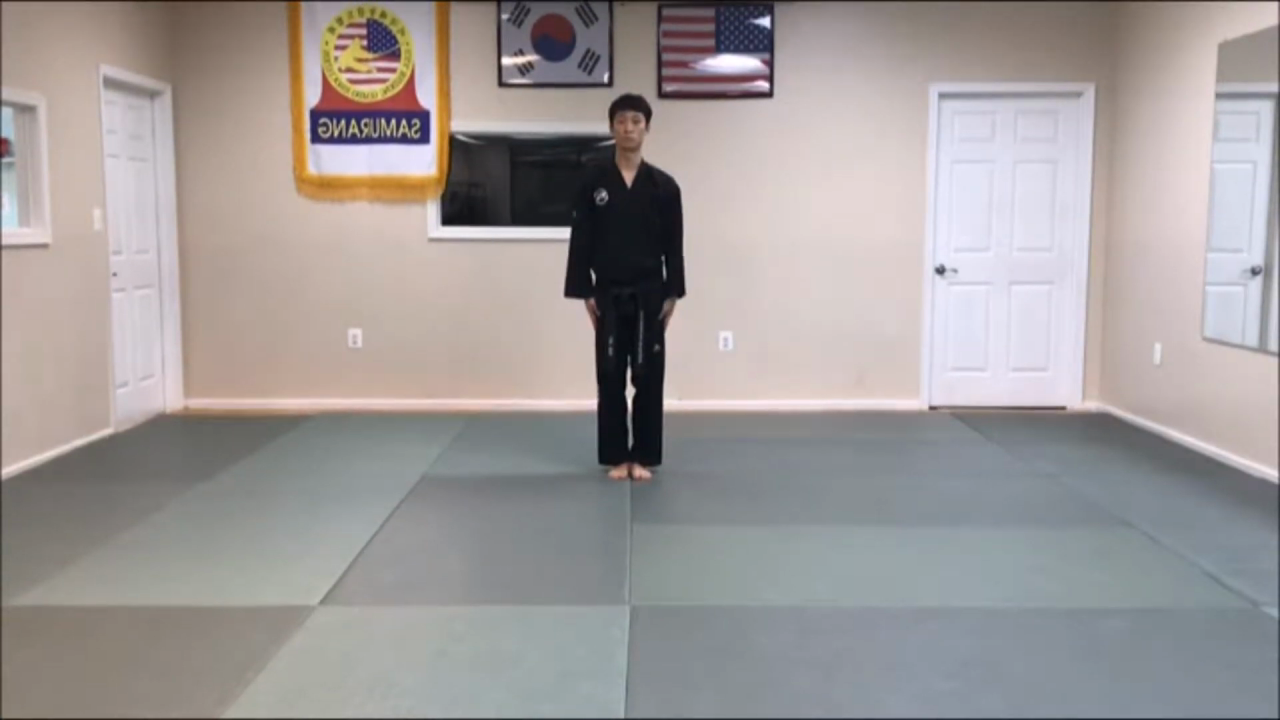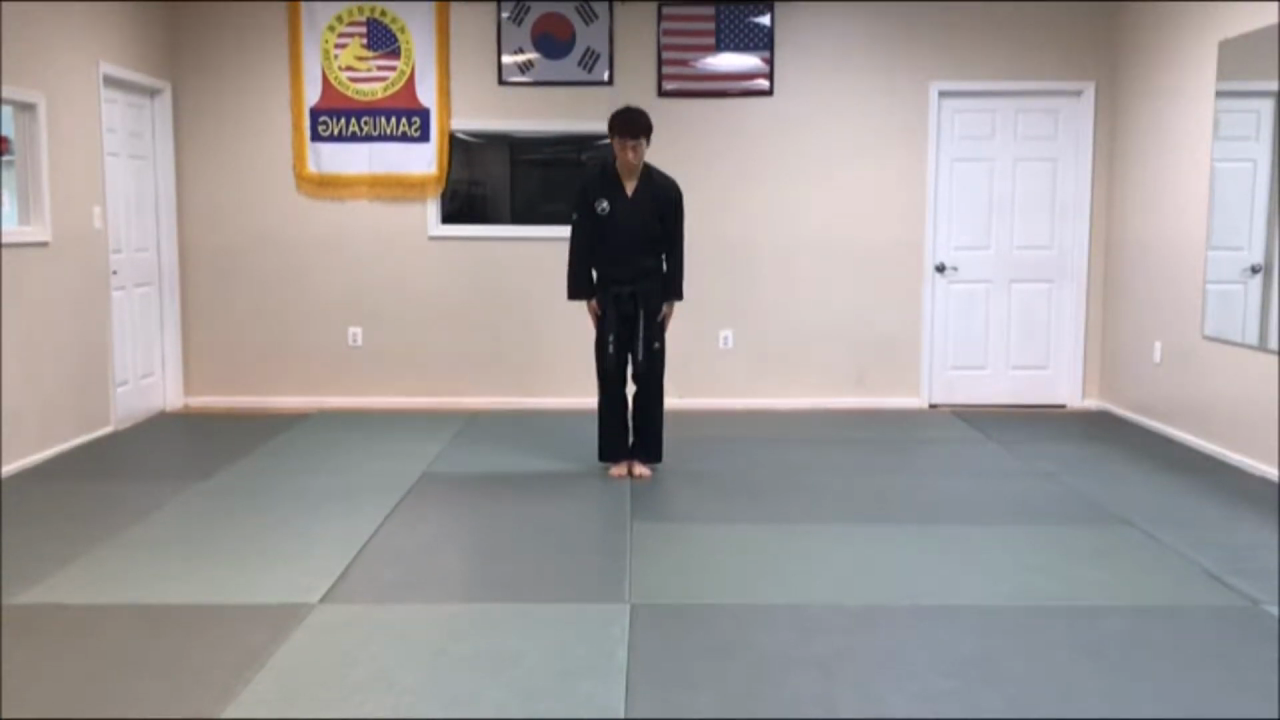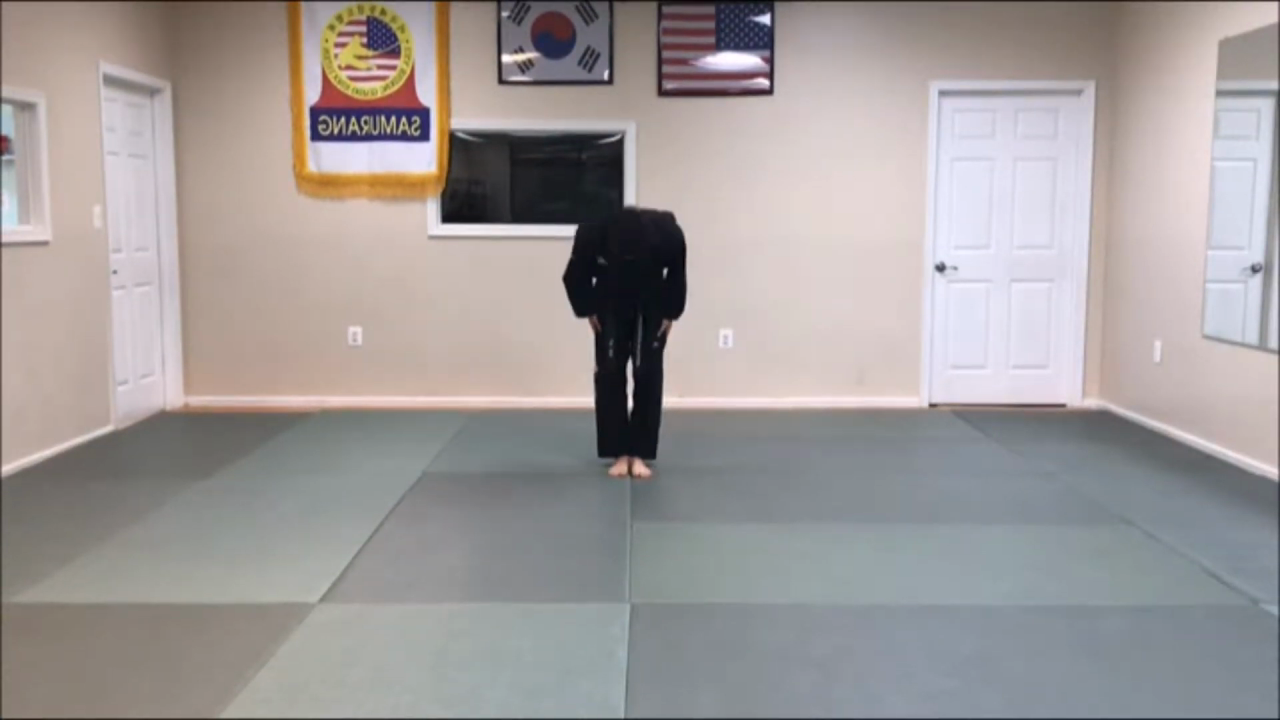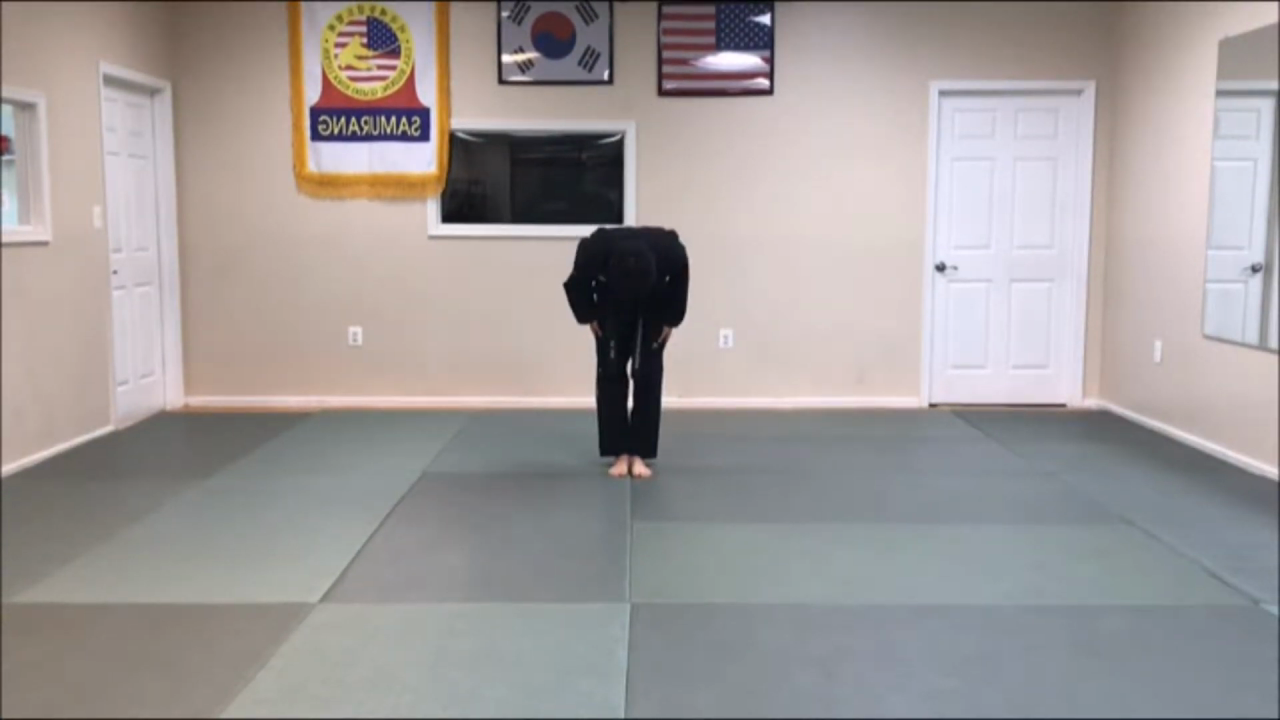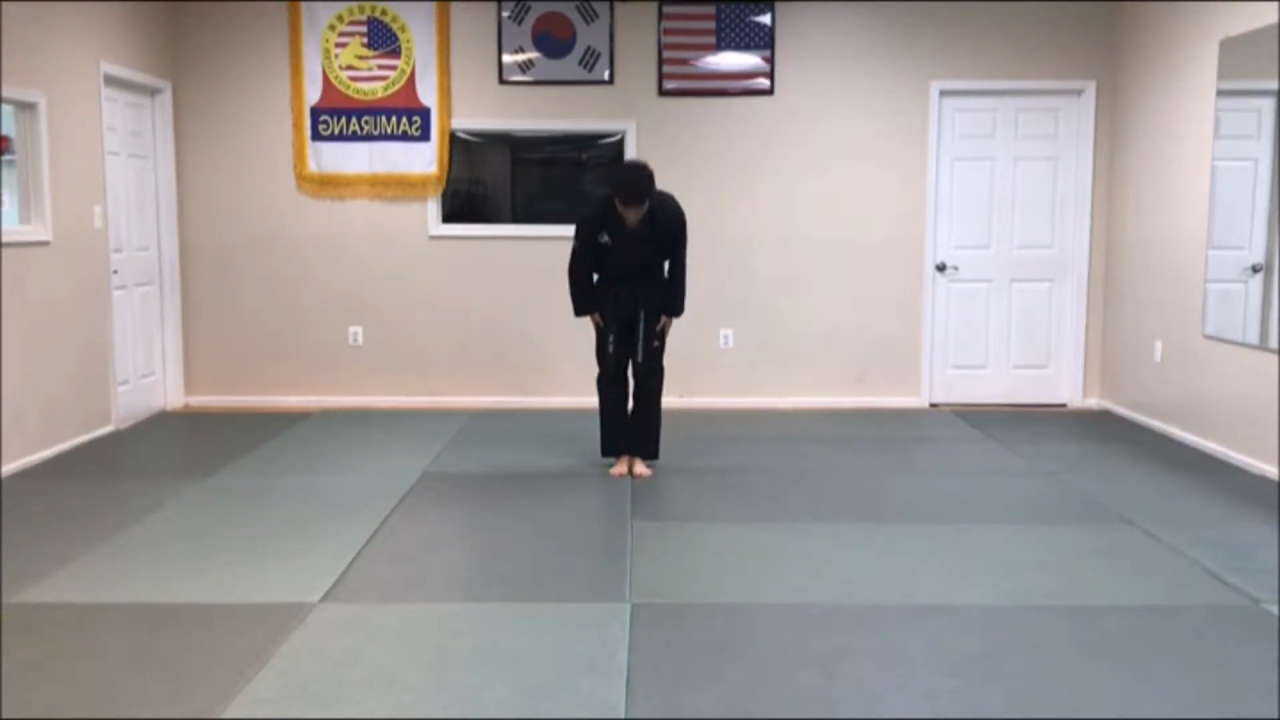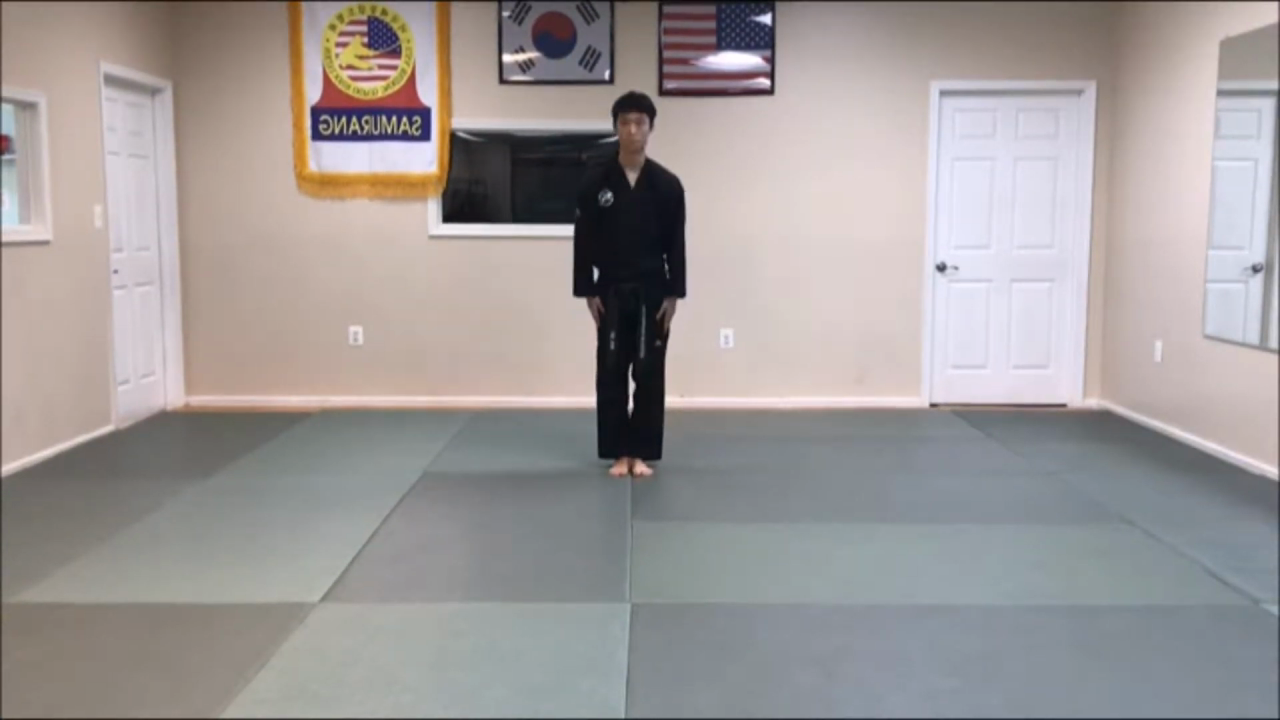
dt=0.5s
person 1, frame 1
left shoulder: (663, 186)
right shoulder: (594, 182)
left elbow: (673, 245)
right elbow: (581, 241)
left wrist: (672, 294)
right wrist: (586, 292)
left hip: (648, 295)
right hip: (609, 295)
left knee: (648, 377)
right knee: (610, 377)
left ankle: (643, 457)
right ankle: (617, 457)
person 1, frame 2
left shoulder: (666, 189)
right shoulder: (593, 186)
left elbow: (674, 247)
right elbow: (581, 244)
left wrist: (671, 296)
right wrist: (587, 293)
left hip: (650, 295)
right hip: (609, 295)
left knee: (648, 375)
right knee: (610, 375)
left ankle: (643, 455)
right ankle: (617, 454)
person 1, frame 3
left shoulder: (669, 233)
right shoulder: (591, 235)
left elbow: (677, 276)
right elbow: (575, 277)
left wrist: (670, 313)
right wrist: (588, 310)
left hip: (651, 306)
right hip: (609, 305)
left knee: (647, 373)
right knee: (609, 372)
left ankle: (640, 453)
right ankle: (619, 452)
person 1, frame 4
left shoulder: (671, 252)
right shoulder: (593, 252)
left elbow: (679, 285)
right elbow: (576, 285)
left wrist: (670, 320)
right wrist: (589, 316)
left hip: (653, 311)
right hip: (610, 309)
left knee: (646, 374)
right knee: (611, 373)
left ankle: (639, 452)
right ankle: (620, 451)
person 1, frame 5
left shoulder: (670, 212)
right shoulder: (595, 216)
left elbow: (677, 265)
right elbow: (580, 267)
left wrist: (671, 310)
right wrist: (588, 308)
left hip: (652, 303)
right hip: (610, 302)
left knee: (648, 375)
right knee: (611, 374)
left ankle: (640, 453)
right ankle: (620, 452)
person 1, frame 6
left shoulder: (667, 184)
right shoulder: (596, 182)
left elbow: (675, 243)
right elbow: (584, 240)
left wrist: (673, 294)
right wrist: (588, 291)
left hip: (652, 294)
right hip: (610, 293)
left knee: (649, 373)
right knee: (611, 373)
left ankle: (642, 453)
right ankle: (618, 452)
